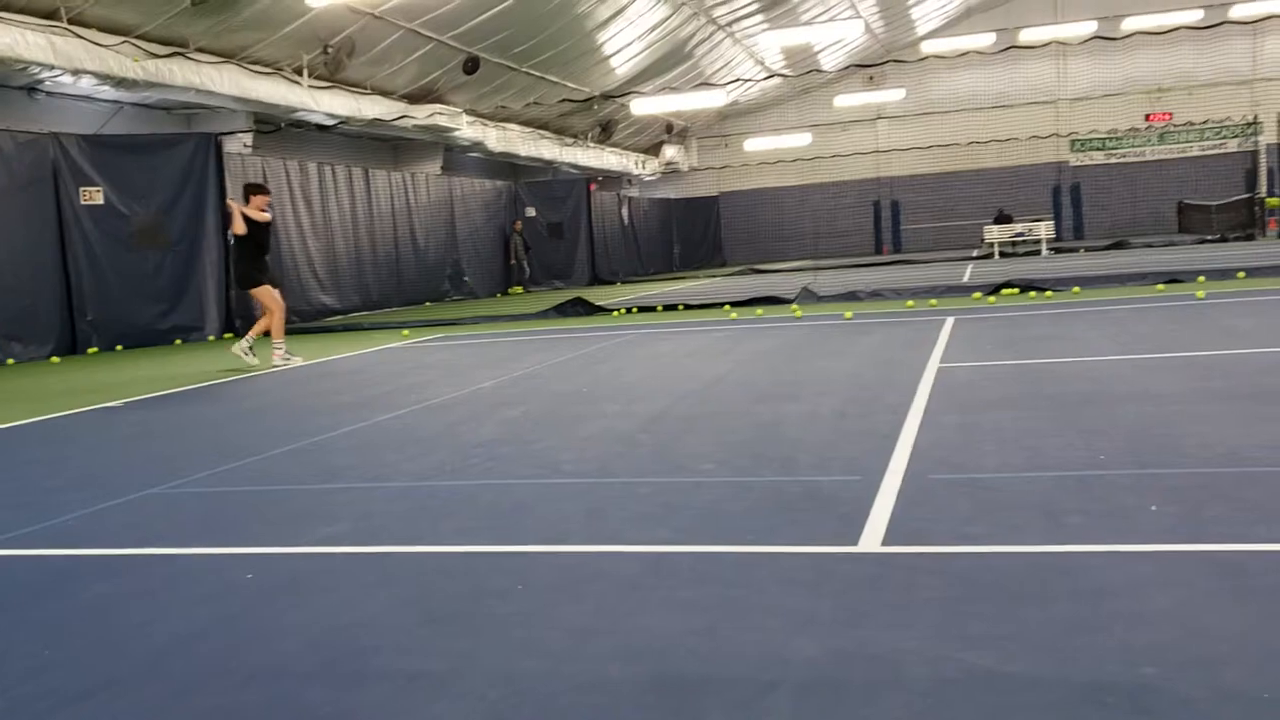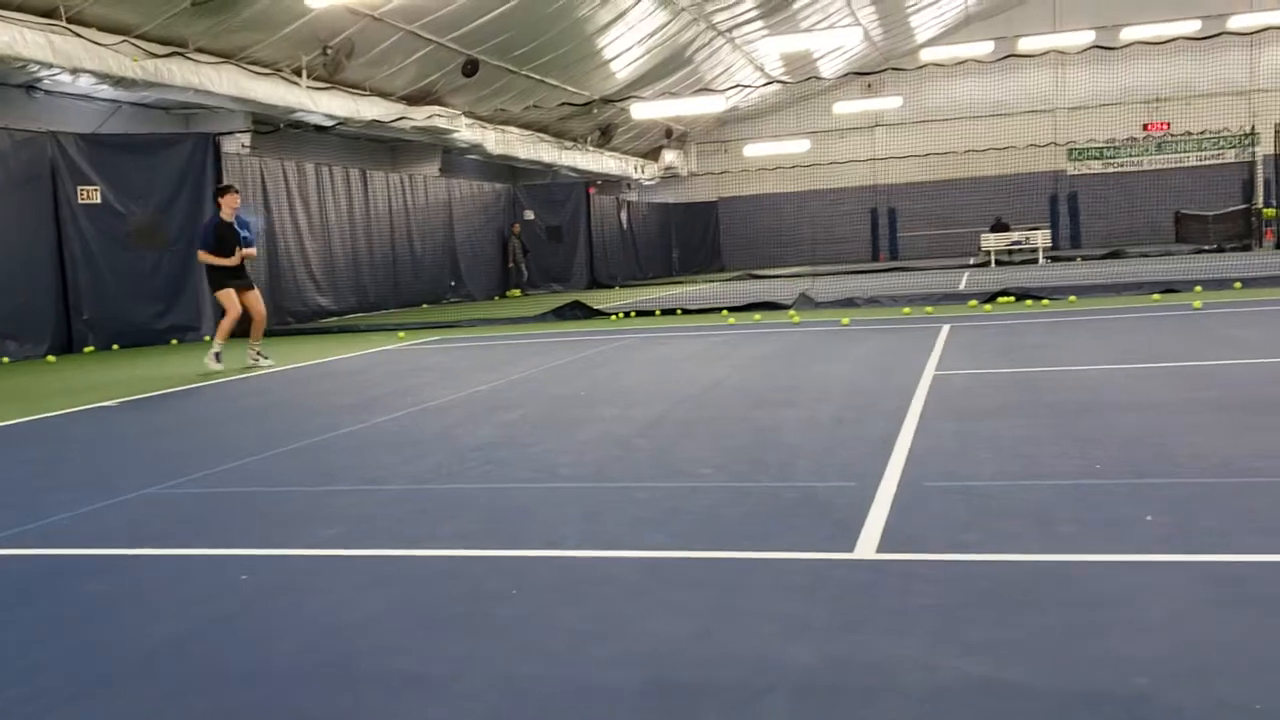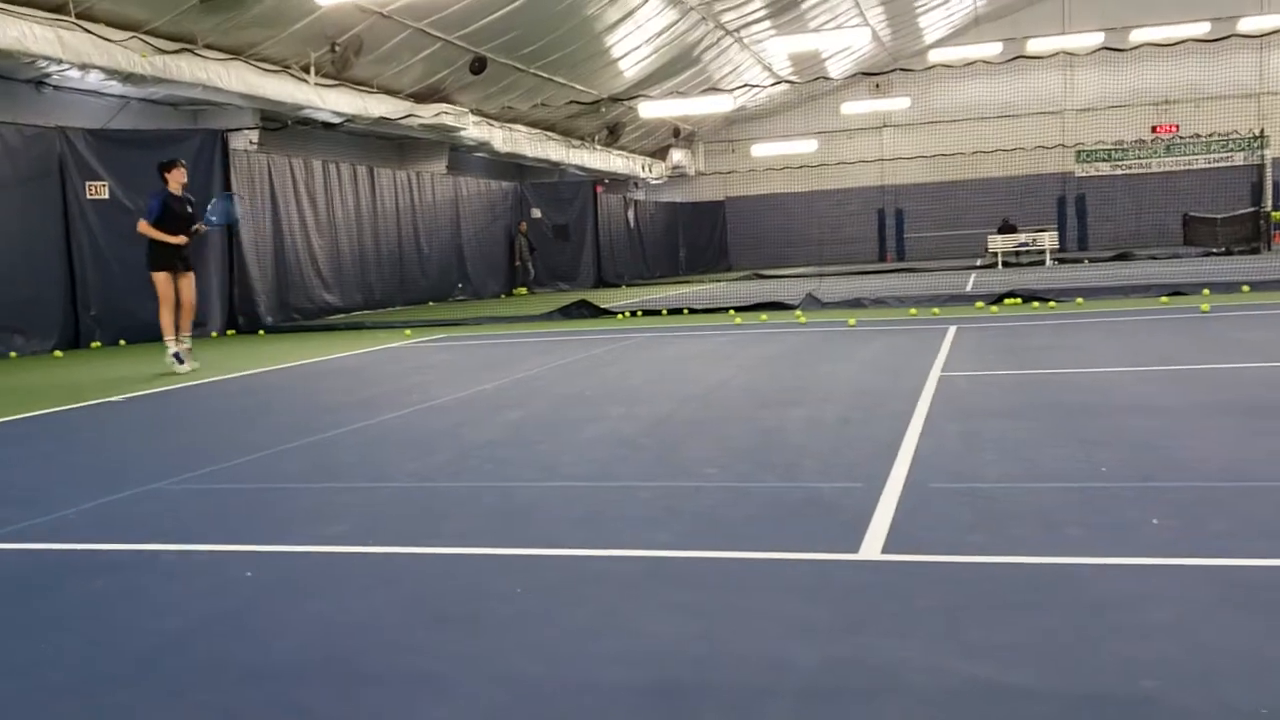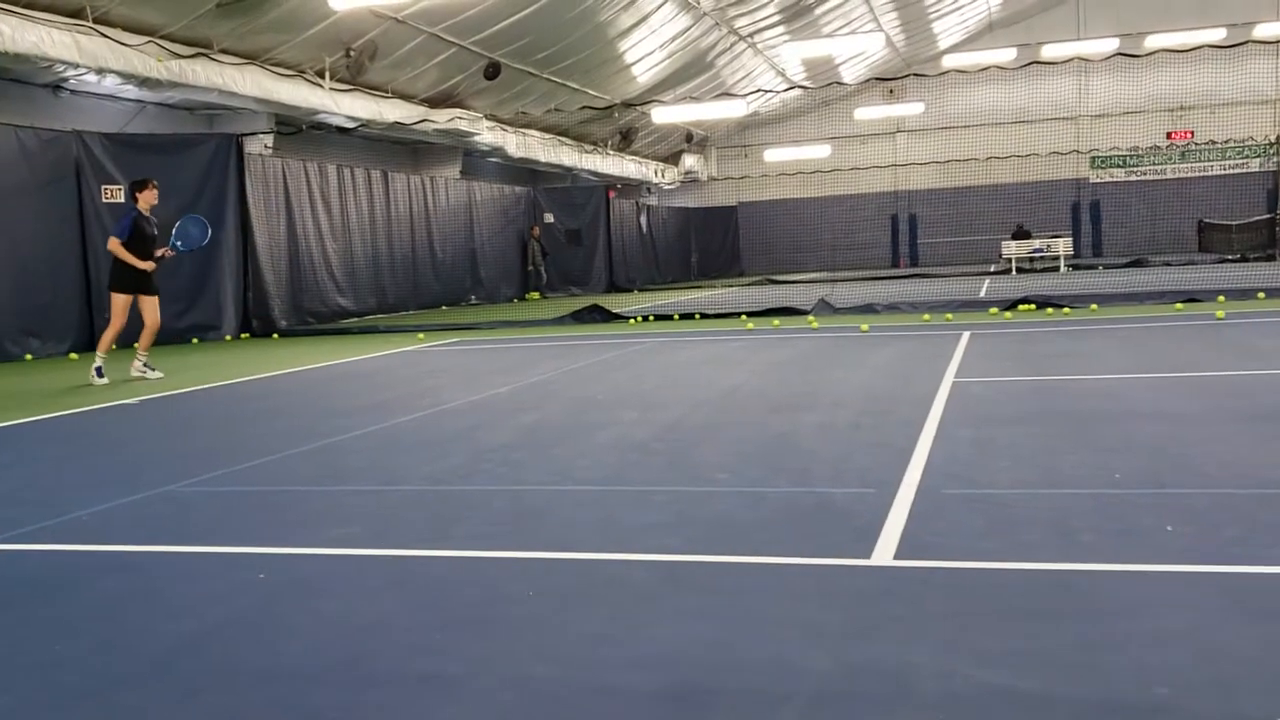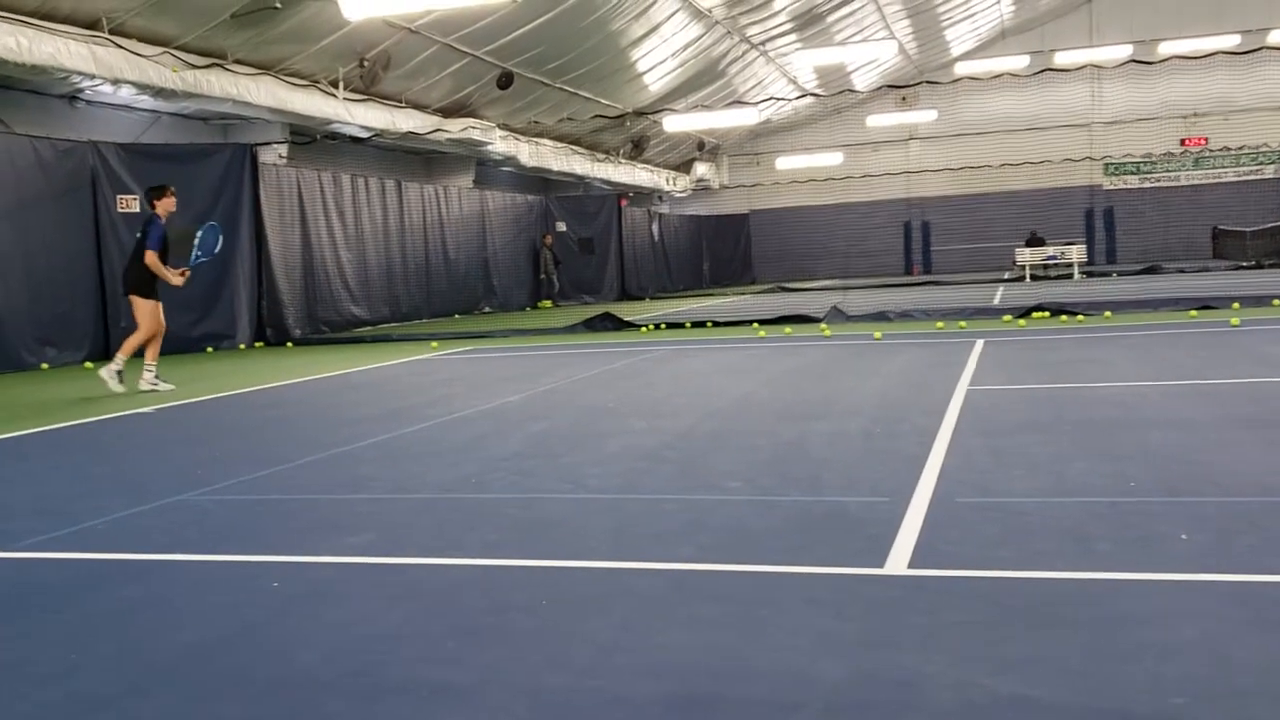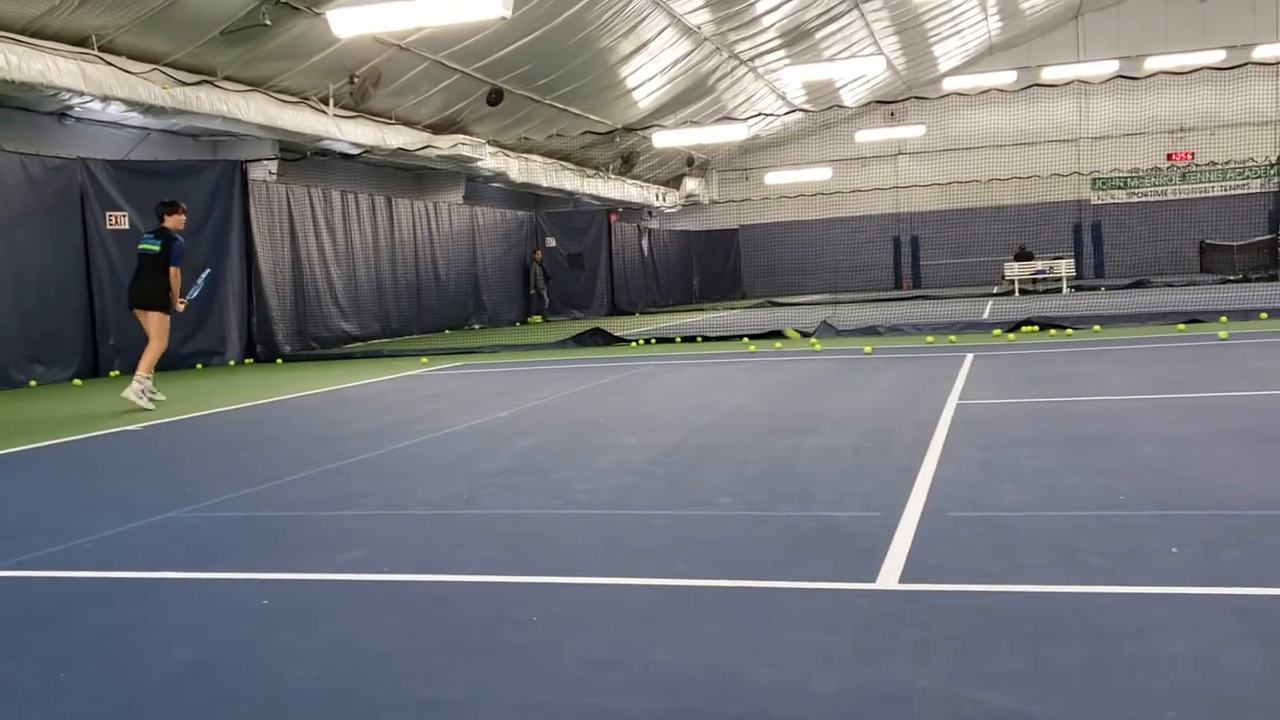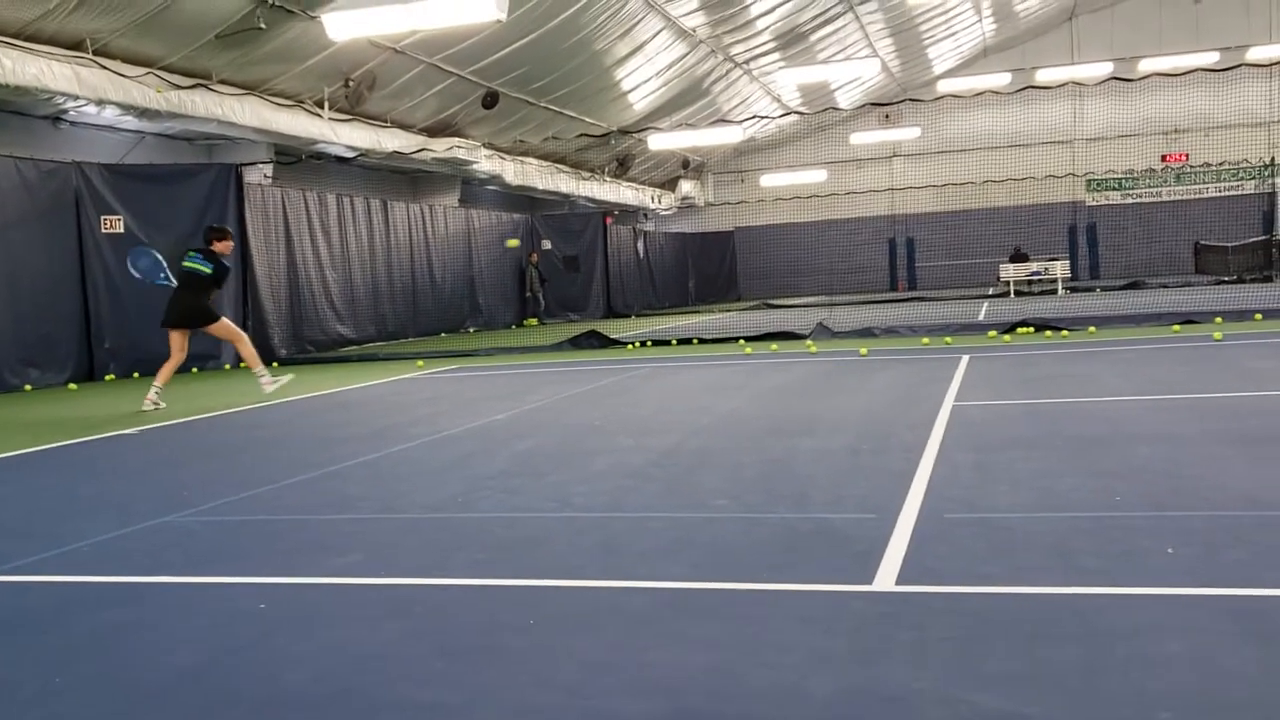
dt=0.4s
person 1, frame 1
left shoulder: (264, 214)
right shoulder: (241, 219)
left elbow: (264, 217)
right elbow: (240, 231)
left wrist: (241, 208)
right wrist: (236, 210)
left hip: (261, 269)
right hip: (248, 271)
left knee: (272, 315)
right knee: (278, 307)
left ankle: (245, 345)
right ankle: (280, 354)
person 1, frame 2
left shoulder: (242, 223)
right shoulder: (212, 225)
left elbow: (253, 251)
right elbow: (201, 255)
left wrist: (244, 252)
right wrist: (227, 261)
left hip: (240, 274)
right hip: (220, 275)
left knee: (260, 314)
right knee: (234, 311)
left ankle: (255, 353)
right ankle: (215, 352)
person 1, frame 3
left shoulder: (189, 200)
right shoulder: (159, 199)
right elbow: (142, 227)
left wrist: (196, 229)
right wrist: (172, 238)
left hip: (182, 256)
right hip: (161, 257)
left knee: (189, 303)
right knee: (167, 303)
left ankle: (184, 348)
right ankle: (172, 351)
person 1, frame 4
left shoulder: (152, 221)
right shoulder: (130, 218)
right elbow: (112, 245)
left wrist: (161, 254)
right wrist: (139, 264)
left hip: (145, 278)
right hip: (124, 276)
left knee: (153, 323)
right knee: (118, 323)
left ankle: (140, 364)
right ankle: (97, 365)
person 1, frame 5
left shoulder: (158, 225)
right shoulder: (156, 225)
right elbow: (150, 259)
left wrist: (174, 272)
right wrist: (170, 279)
left hip: (146, 282)
right hip: (139, 280)
left knee: (159, 328)
right knee: (148, 329)
left ankle: (148, 377)
right ankle: (113, 368)
person 1, frame 6
left shoulder: (147, 237)
right shoulder: (175, 240)
right elbow: (173, 274)
left wrist: (171, 297)
right wrist: (176, 302)
left hip: (137, 291)
right hip: (154, 294)
left knee: (156, 340)
right knee: (158, 343)
left ankle: (145, 385)
right ankle: (135, 387)
person 1, frame 7
left shoulder: (189, 254)
right shoulder: (222, 266)
left hip: (175, 308)
right hip: (198, 308)
left knee: (177, 357)
right knee: (241, 338)
left ankle: (151, 397)
right ankle: (266, 381)
